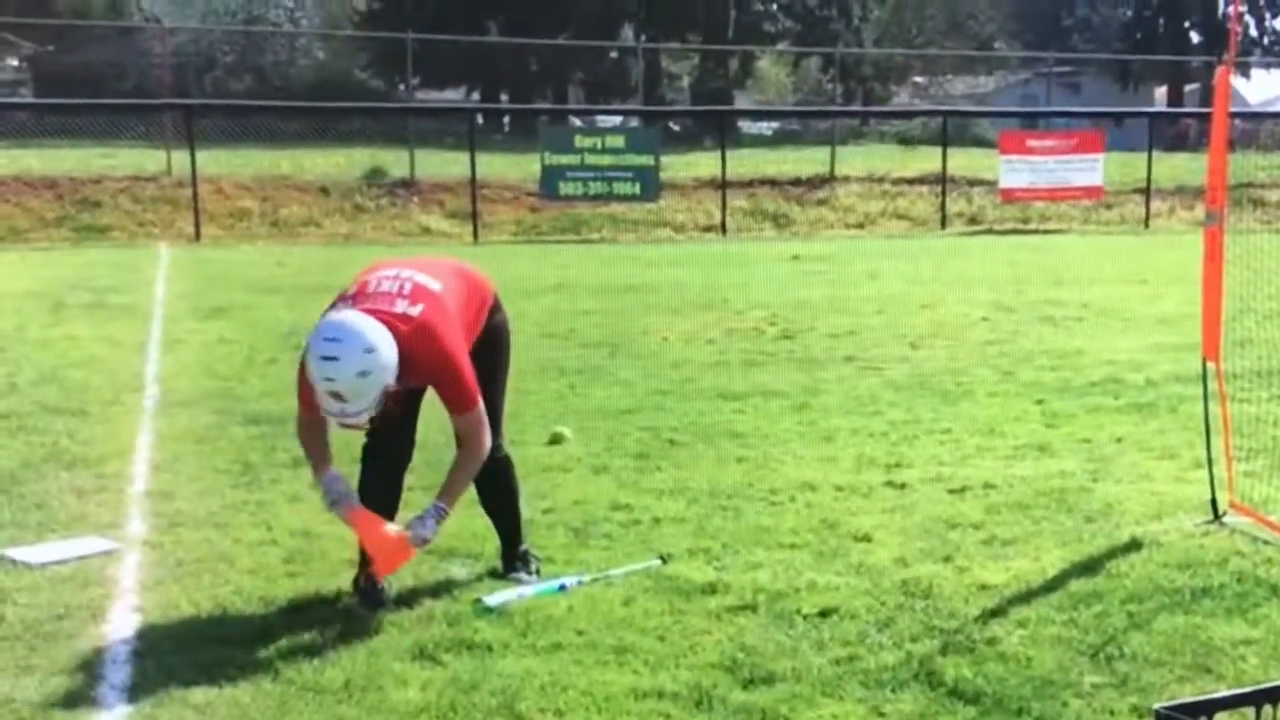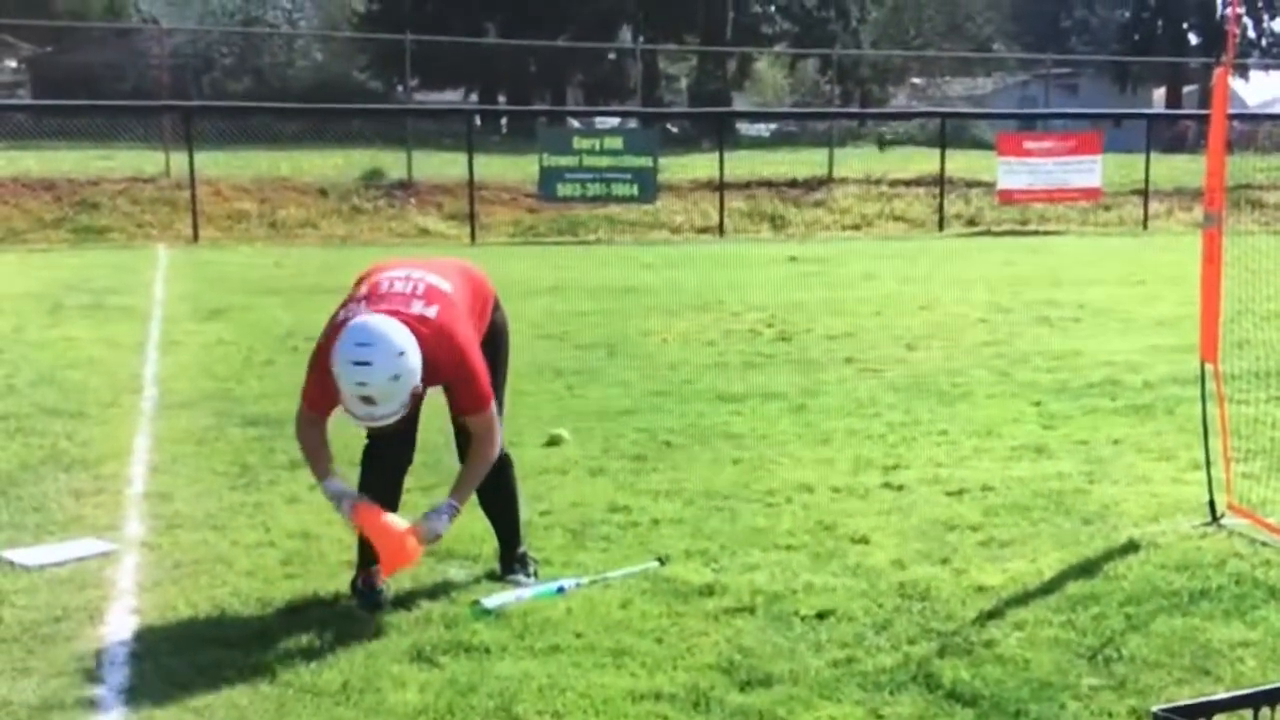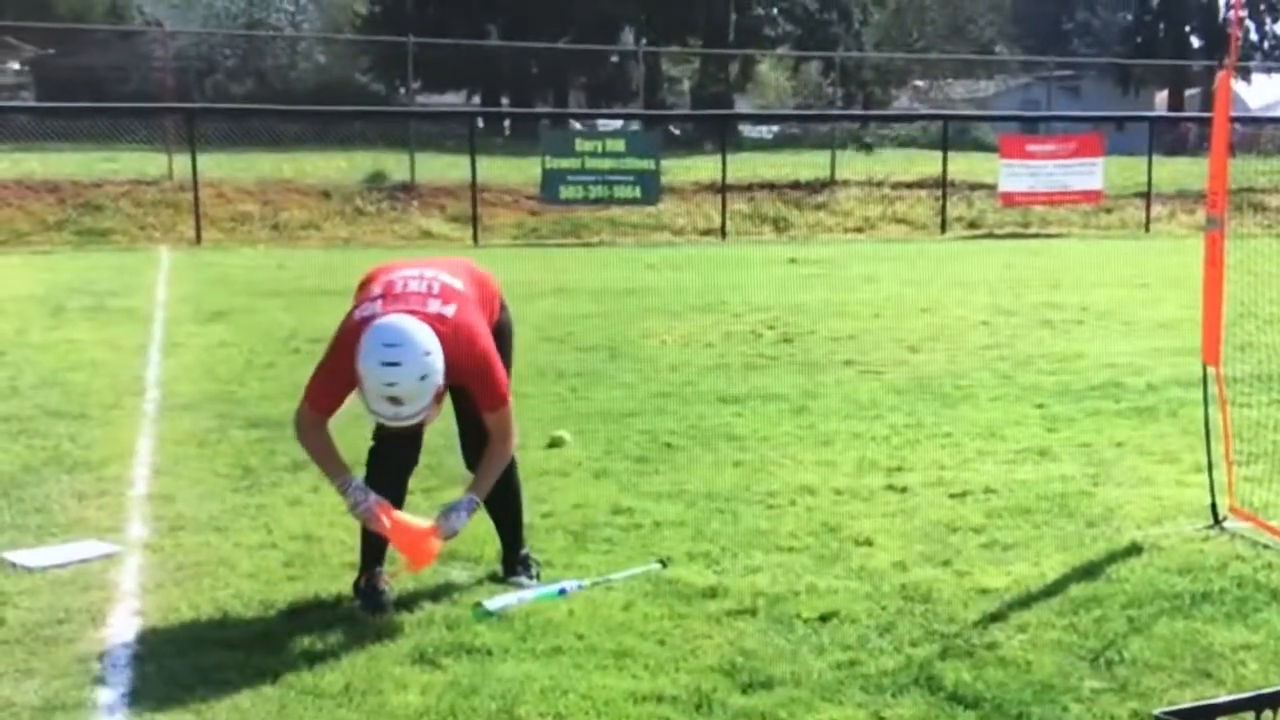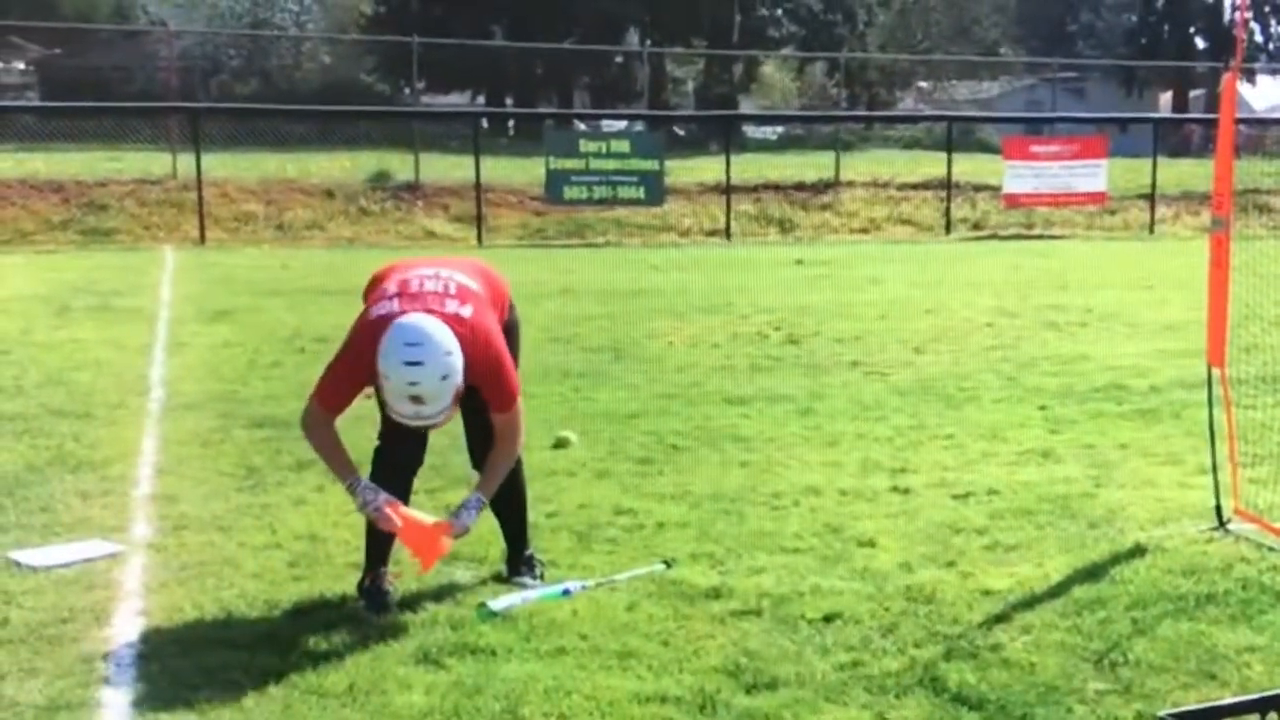
dt=0.2s
person 1, frame 1
left shoulder: (438, 347)
right shoulder: (326, 347)
left elbow: (476, 440)
right elbow: (309, 420)
left wrist: (437, 512)
right wrist: (327, 478)
left knee: (489, 448)
right knee: (385, 450)
left ankle: (516, 552)
right ankle: (370, 569)
person 1, frame 2
left shoulder: (453, 347)
right shoulder: (337, 347)
left elbow: (487, 439)
right elbow: (309, 422)
left wrist: (450, 508)
right wrist: (332, 485)
left knee: (482, 448)
right knee: (387, 450)
left ankle: (513, 554)
right ankle: (368, 570)
person 1, frame 3
left shoulder: (471, 345)
right shoulder: (353, 345)
left elbow: (504, 436)
right elbow: (307, 422)
left wrist: (468, 503)
right wrist: (349, 487)
left knee: (484, 446)
right knee: (393, 450)
left ankle: (516, 555)
right ankle: (371, 572)
person 1, frame 4
left shoulder: (485, 345)
right shoulder: (368, 343)
left elbow: (509, 435)
right elbow: (314, 420)
left wrist: (477, 501)
right wrist: (358, 486)
left knee: (489, 446)
right knee: (400, 448)
left ankle: (521, 556)
right ankle: (374, 572)
